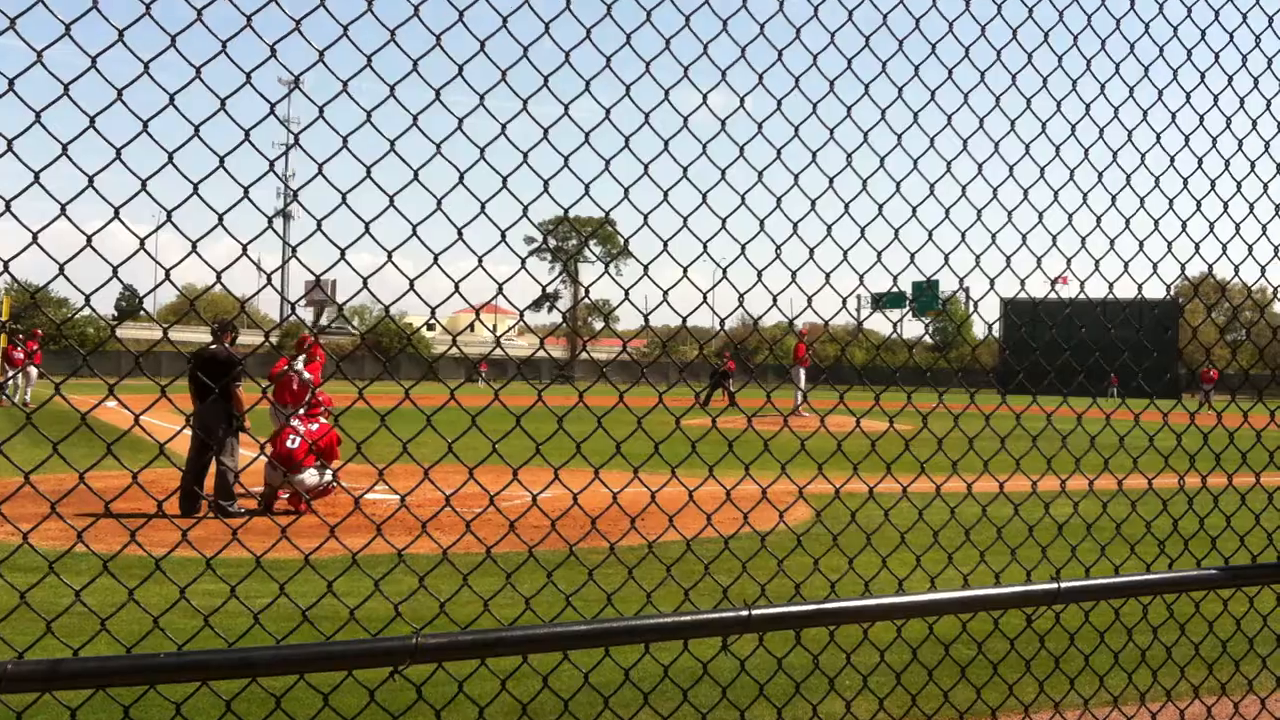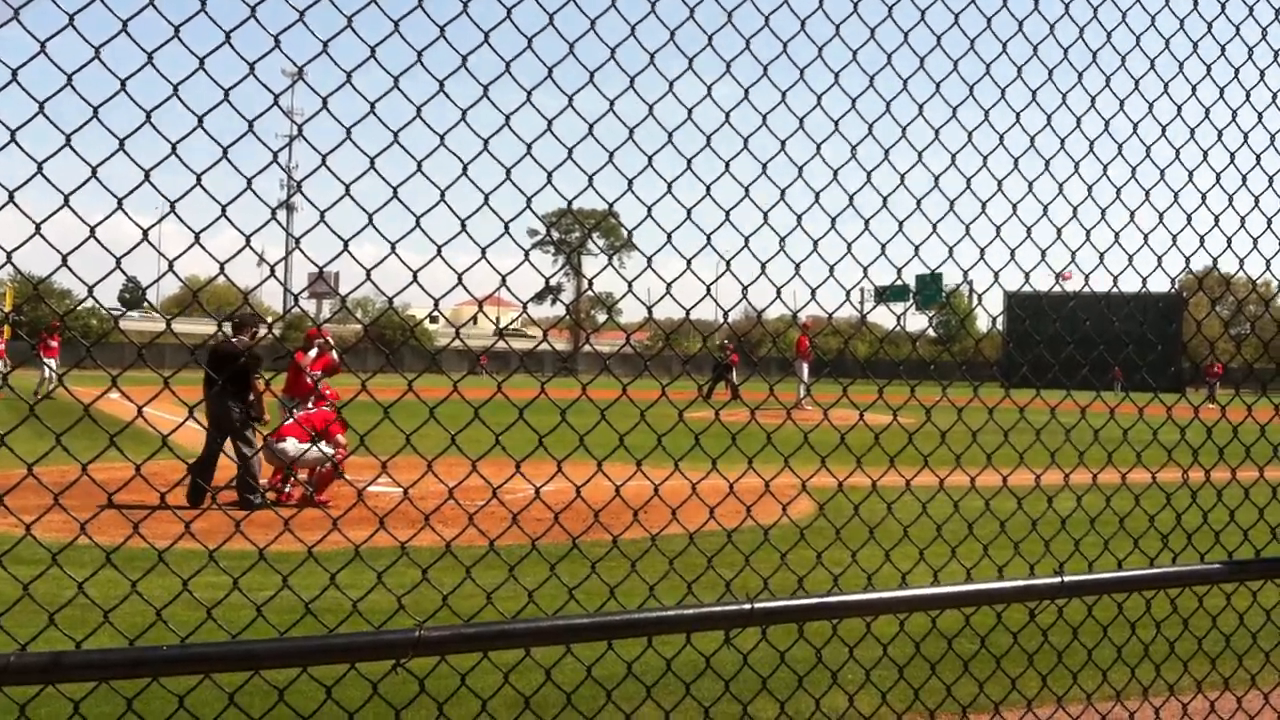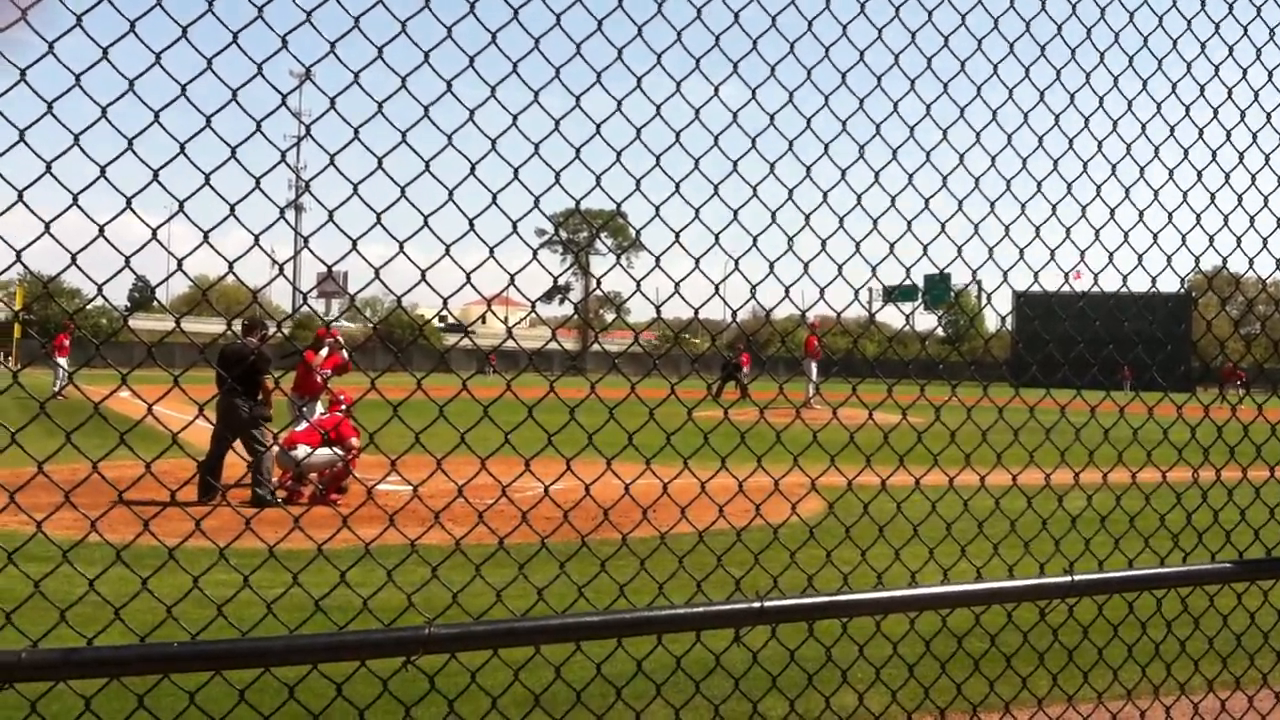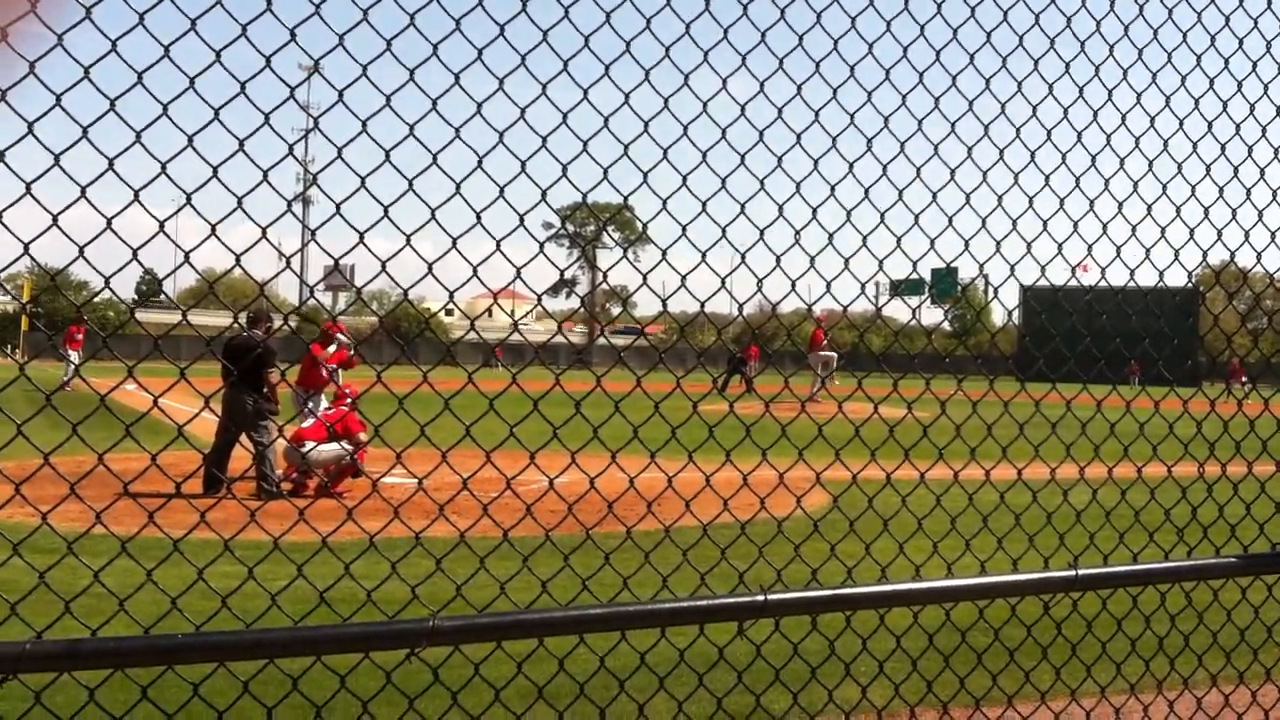
dt=1s
person 1, frame 1
left shoulder: (198, 355)
right shoulder: (230, 356)
left elbow: (192, 388)
right elbow: (236, 391)
right wrist: (244, 417)
left hip: (201, 412)
right hip: (223, 413)
left knee: (196, 459)
right knee: (227, 461)
left ankle: (189, 505)
right ankle: (225, 506)
person 1, frame 2
left shoulder: (217, 348)
right shoulder: (250, 350)
left elbow: (206, 381)
right elbow: (256, 384)
left wrist: (209, 403)
right wrist: (262, 411)
left hip: (215, 404)
right hip: (237, 406)
left knee: (210, 451)
right knee: (248, 453)
left ankle: (196, 496)
right ankle: (250, 499)
person 1, frame 3
left shoulder: (226, 349)
right shoulder: (259, 353)
left elbow: (219, 380)
right elbow: (267, 385)
right wrist: (268, 407)
left hip: (224, 403)
right hip: (246, 406)
left knee: (217, 449)
right knee: (261, 451)
left ankle: (207, 493)
right ankle: (263, 496)
person 1, frame 4
left shoulder: (231, 342)
right shoulder: (264, 346)
left elbow: (224, 373)
right elbow: (270, 379)
right wrist: (275, 402)
left hip: (231, 397)
right hip: (253, 400)
left knee: (223, 442)
right knee: (264, 444)
left ankle: (212, 485)
right ankle: (268, 489)
